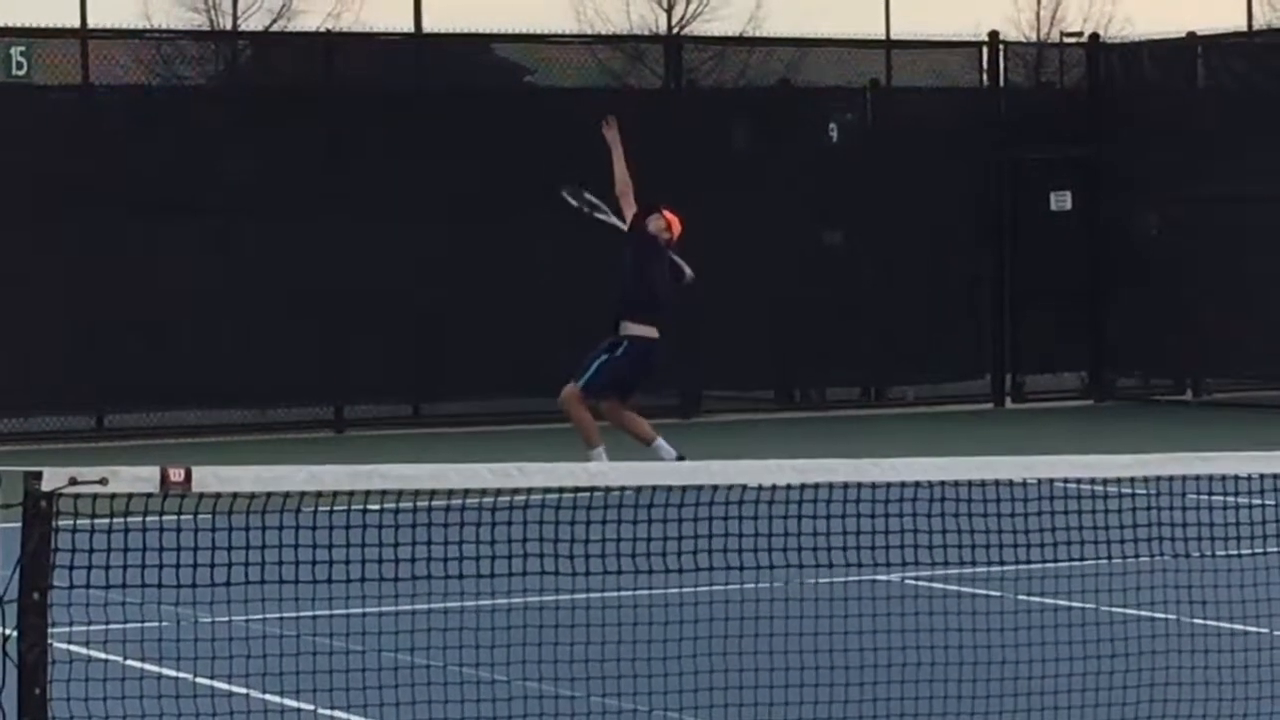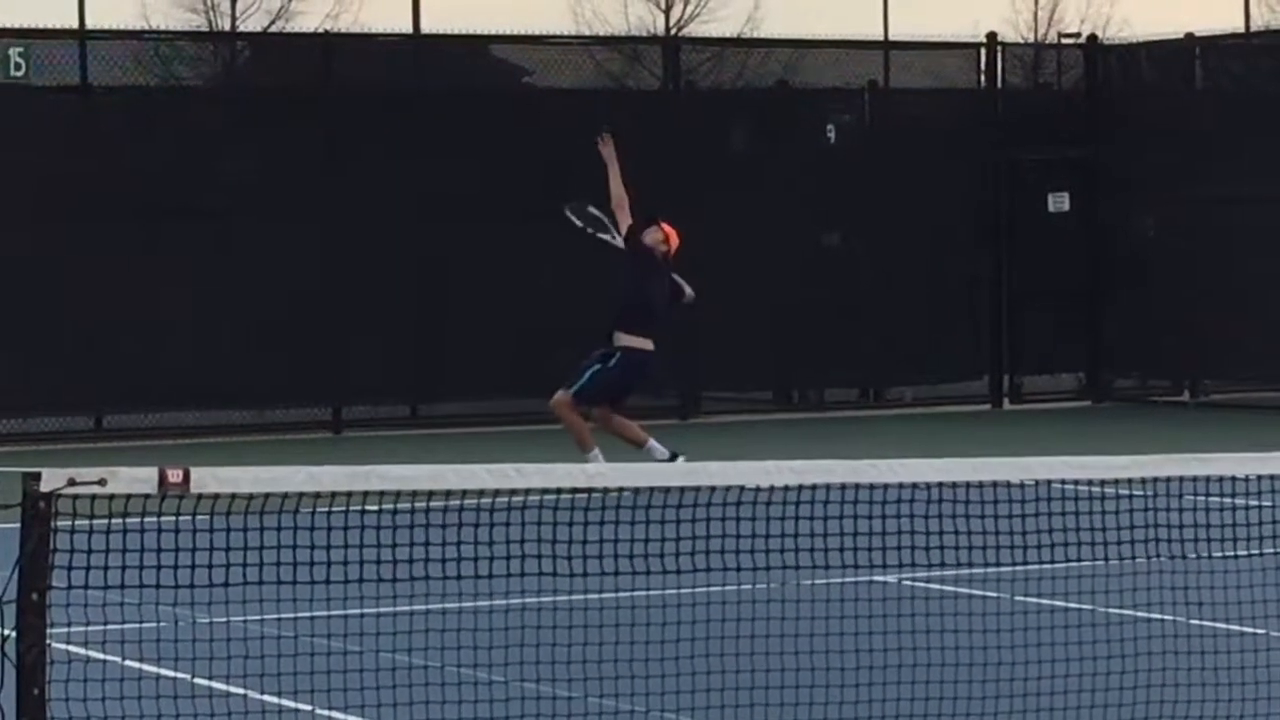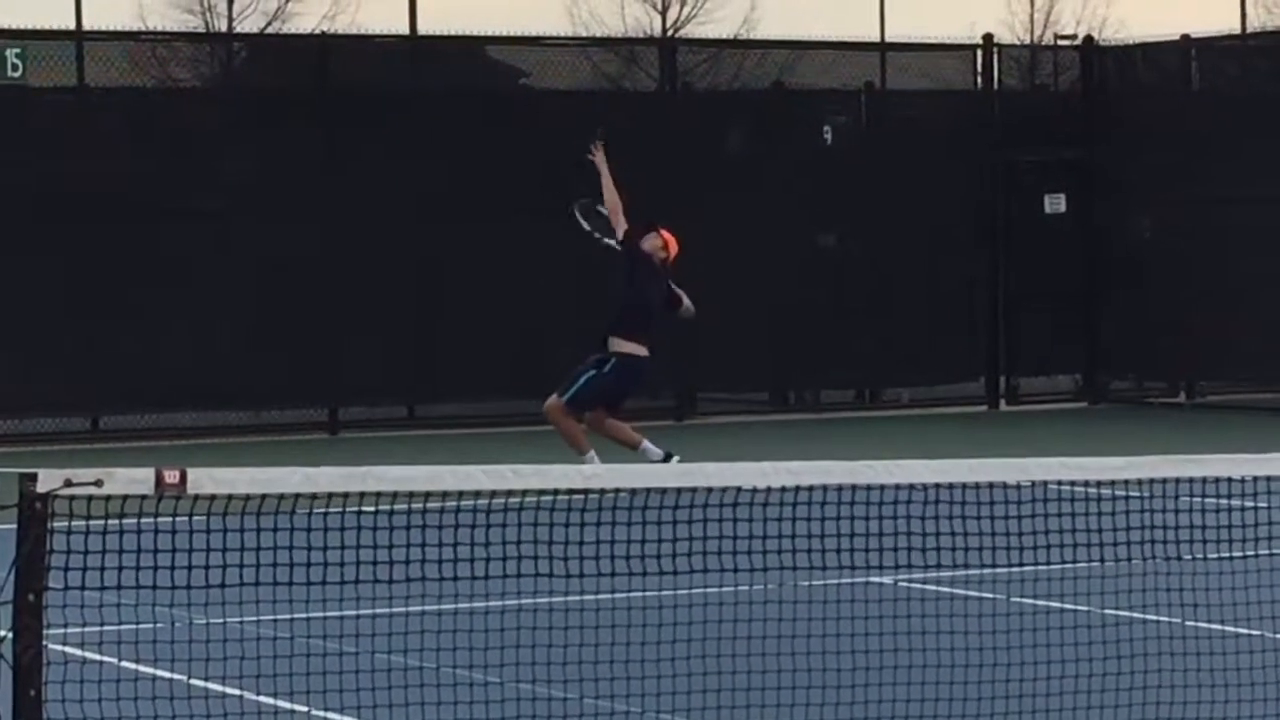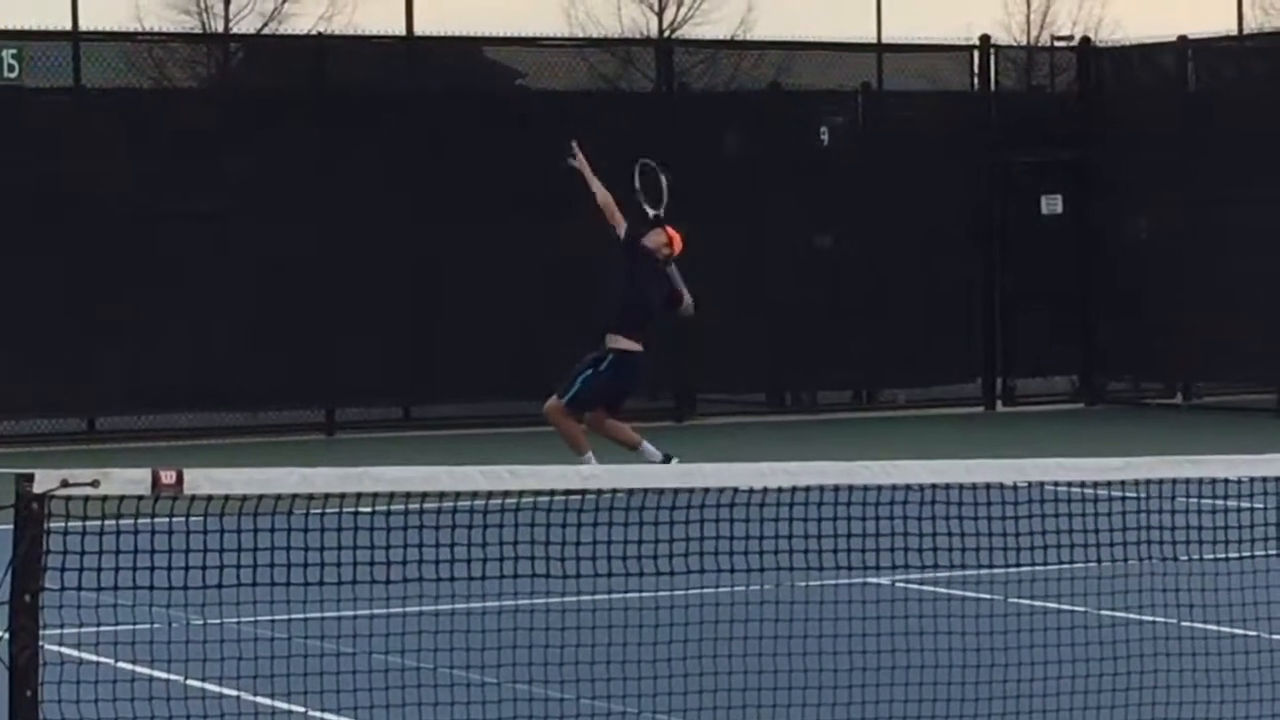
dt=0.1s
person 1, frame 1
left shoulder: (647, 248)
right shoulder: (667, 263)
left elbow: (624, 193)
right elbow: (688, 275)
left wrist: (614, 143)
left hip: (632, 343)
right hip: (642, 343)
left knee: (571, 397)
right knee: (612, 407)
left ankle: (601, 466)
right ankle: (670, 457)
person 1, frame 2
left shoulder: (644, 259)
right shoulder: (664, 276)
left elbow: (620, 206)
right elbow: (689, 295)
left wrist: (610, 160)
left hip: (626, 355)
right hip: (636, 356)
left knee: (562, 403)
right knee: (603, 414)
left ankle: (598, 468)
right ankle: (665, 457)
person 1, frame 3
left shoulder: (642, 265)
right shoulder: (662, 284)
left elbow: (615, 214)
right elbow: (688, 310)
left wrist: (602, 168)
left hip: (621, 361)
right hip: (630, 361)
left knee: (555, 409)
right knee: (596, 418)
right ankle: (659, 458)
person 1, frame 4
left shoulder: (642, 258)
right shoulder: (662, 279)
left elbow: (612, 213)
right elbow: (688, 308)
left wrist: (585, 170)
right wrist: (675, 274)
left hip: (616, 359)
right hip: (626, 358)
left knee: (554, 410)
right knee: (597, 420)
right ankle: (656, 458)
